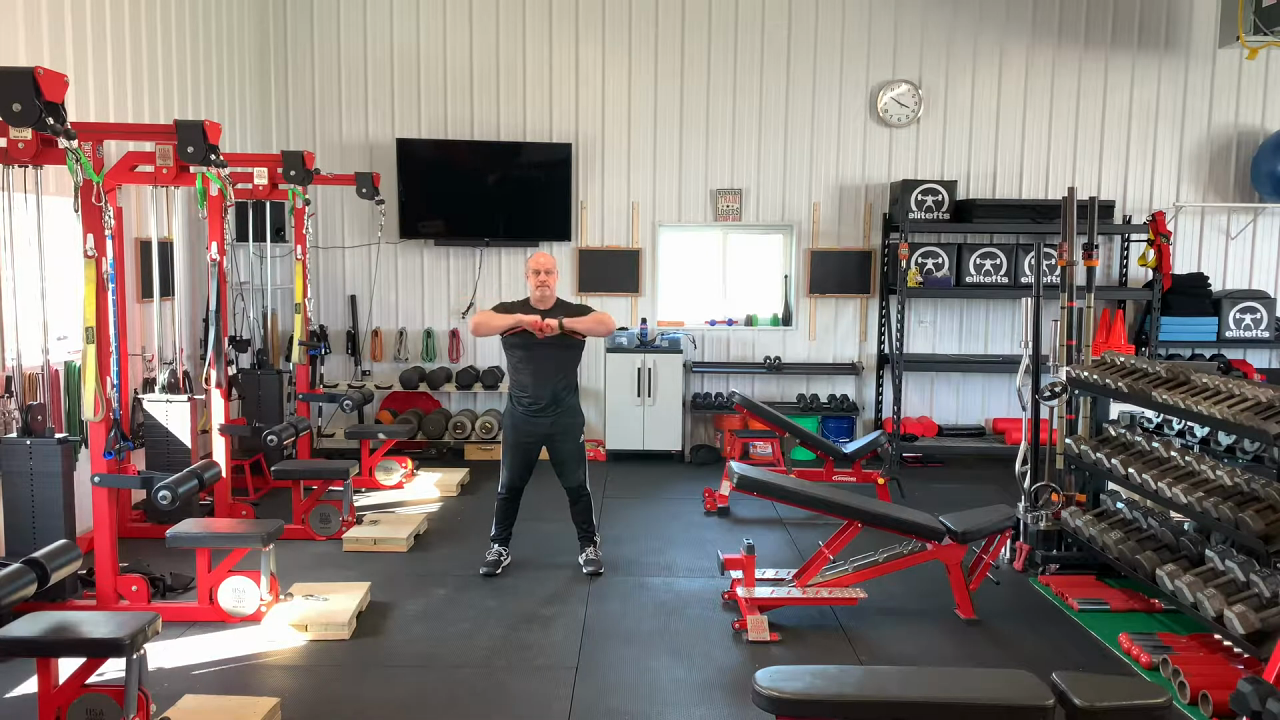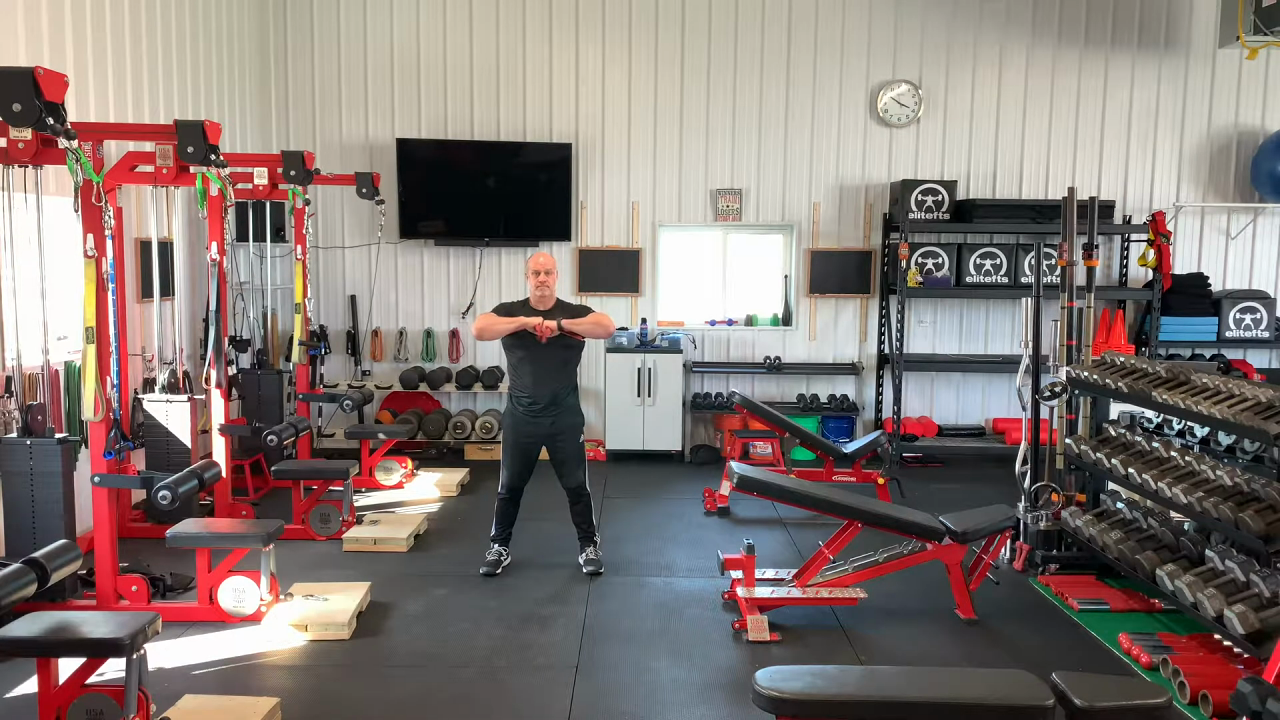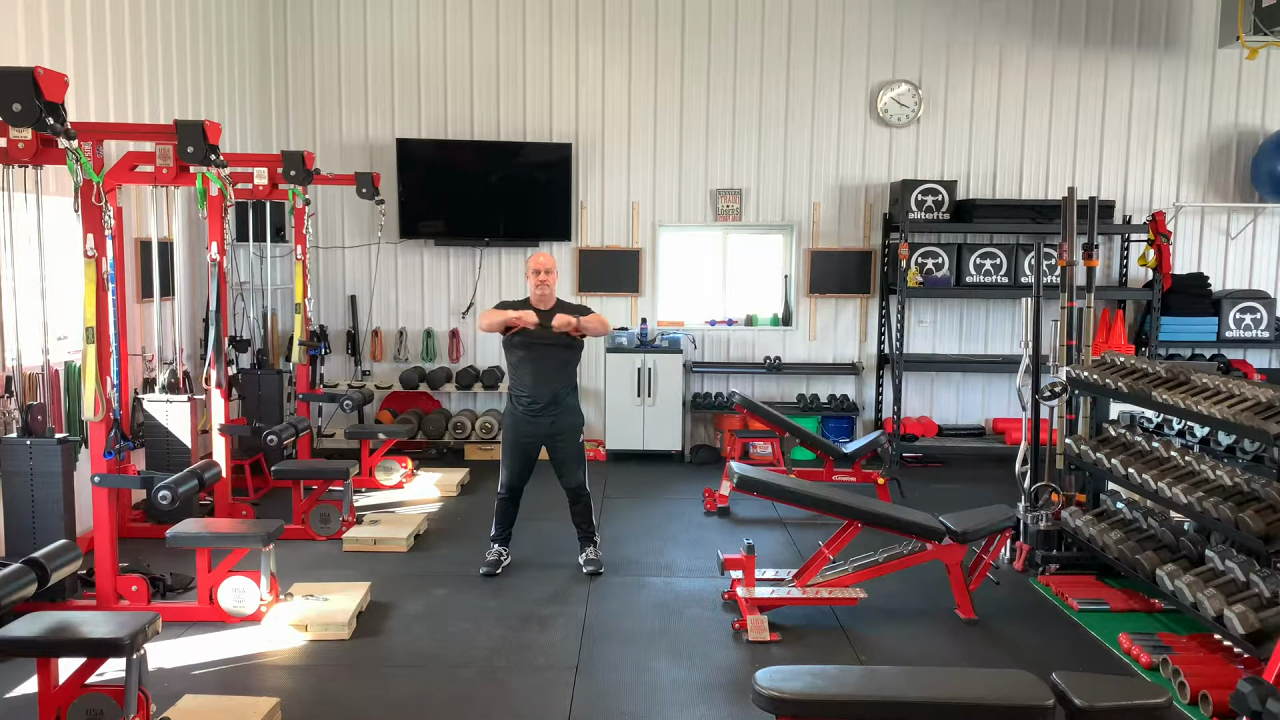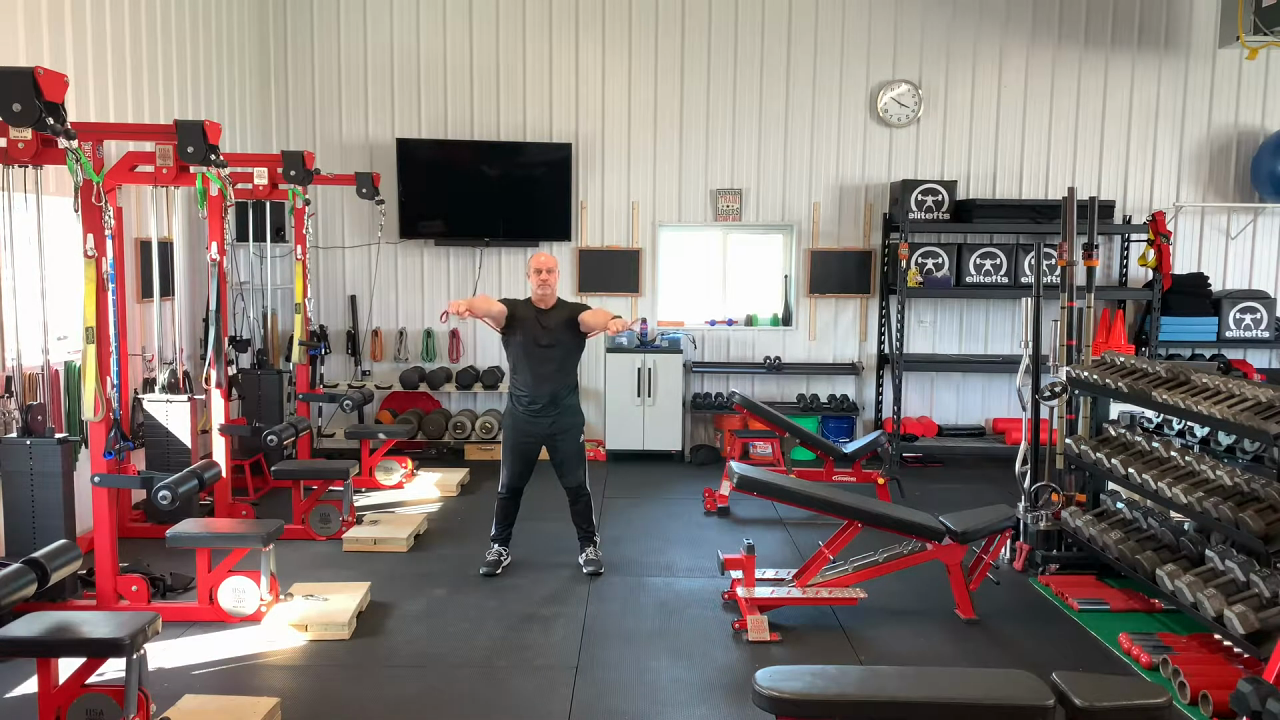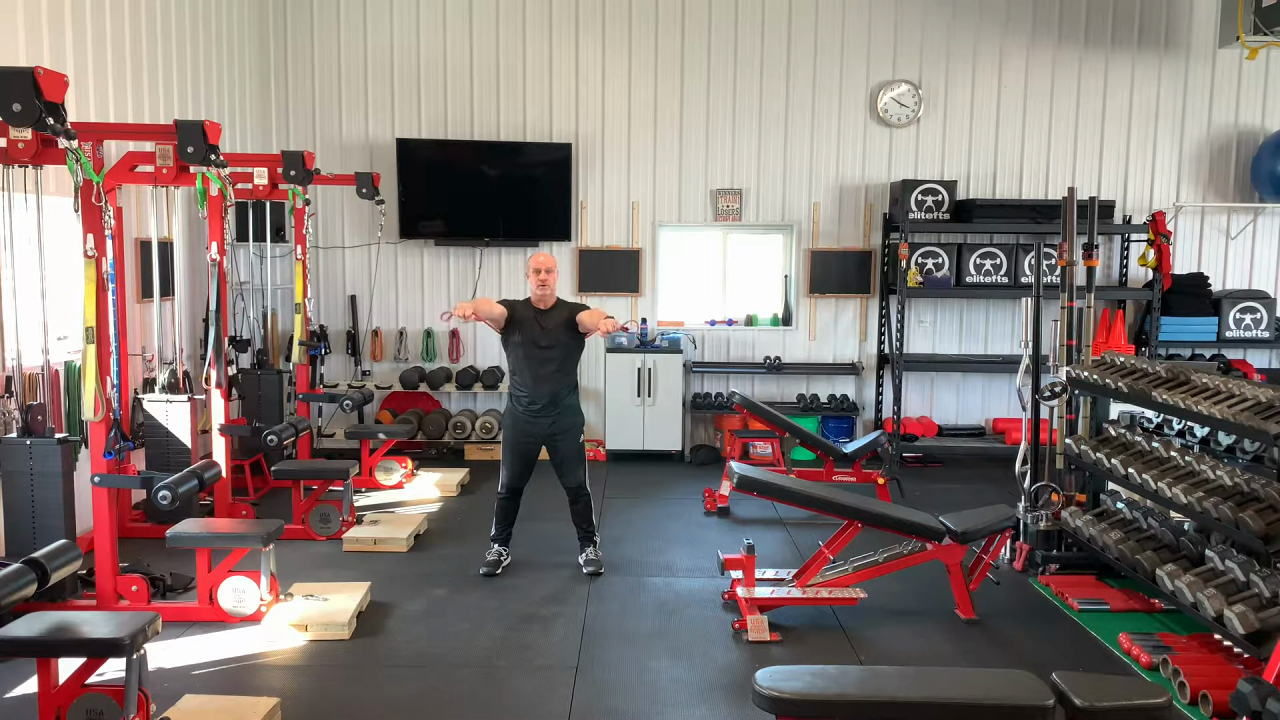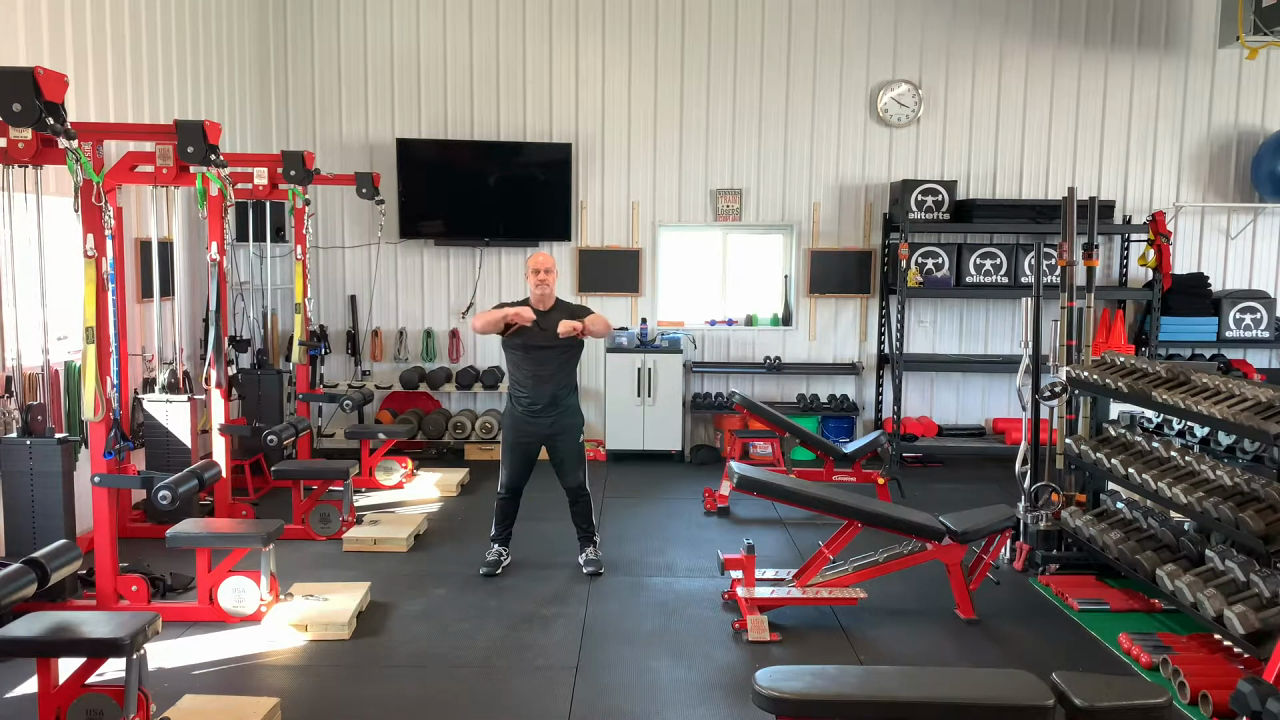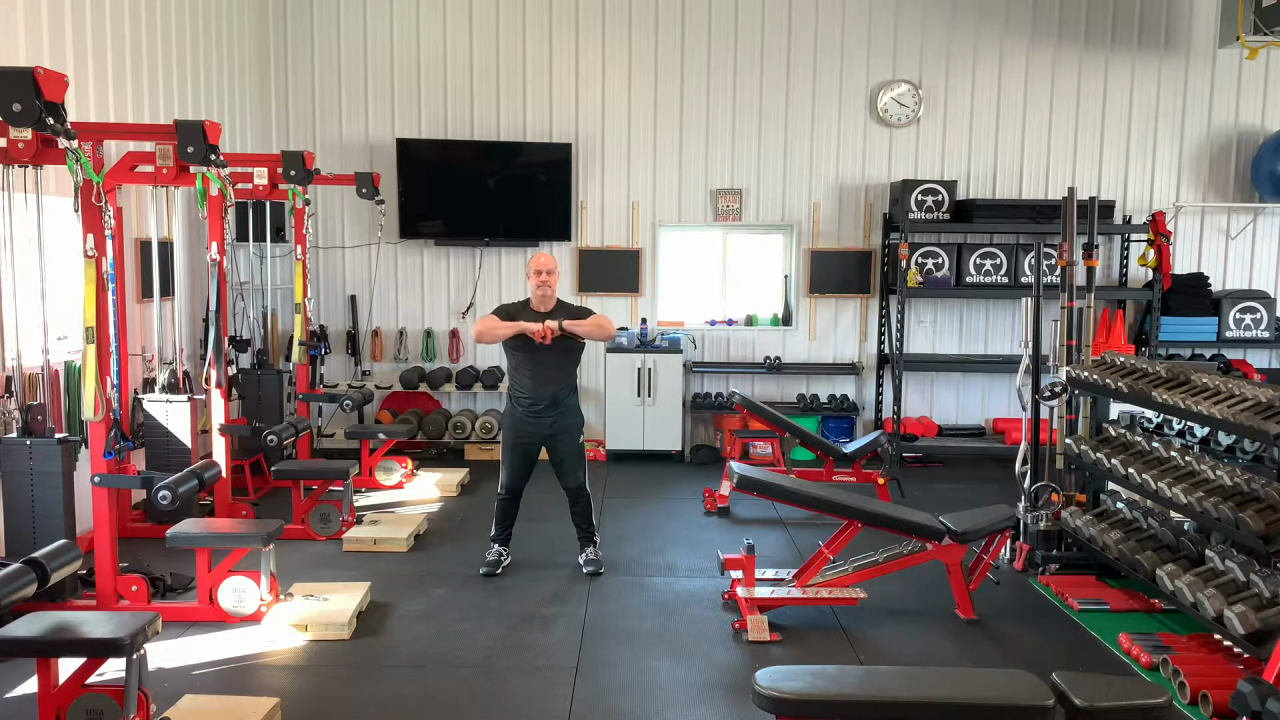
dt=0.3s
person 1, frame 1
left shoulder: (573, 312)
right shoulder: (511, 311)
left elbow: (608, 325)
right elbow: (476, 326)
left wrist: (561, 324)
right wrist: (521, 319)
left hip: (565, 418)
right hip: (521, 418)
left knee: (577, 486)
right knee: (510, 487)
left ankle: (589, 547)
right ankle: (499, 547)
person 1, frame 2
left shoulder: (574, 313)
right shoulder: (510, 312)
left elbow: (607, 327)
right elbow: (478, 330)
left wrist: (560, 325)
right wrist: (524, 322)
left hip: (565, 418)
right hip: (521, 418)
left knee: (577, 487)
right knee: (509, 487)
left ankle: (589, 547)
right ankle: (499, 547)
person 1, frame 3
left shoulder: (573, 311)
right shoulder: (512, 309)
left elbow: (600, 326)
right elbow: (485, 322)
left wrist: (573, 321)
right wrist: (515, 317)
left hip: (565, 417)
right hip: (521, 417)
left knee: (576, 486)
right knee: (509, 487)
left ankle: (589, 547)
right ankle: (499, 548)
person 1, frame 4
left shoulder: (573, 312)
right shoulder: (513, 311)
left elbow: (594, 317)
right elbow: (489, 306)
left wrist: (612, 320)
right wrist: (469, 305)
left hip: (565, 417)
right hip: (521, 417)
left knee: (577, 486)
right knee: (510, 487)
left ankle: (589, 547)
right ankle: (499, 547)
person 1, frame 5
left shoulder: (572, 312)
right shoulder: (513, 311)
left elbow: (591, 317)
right elbow: (490, 308)
left wrist: (605, 320)
right wrist: (470, 306)
left hip: (565, 418)
right hip: (521, 417)
left knee: (576, 486)
right knee: (509, 486)
left ankle: (588, 547)
right ankle: (499, 547)
person 1, frame 6
left shoulder: (573, 311)
right shoulder: (511, 312)
left elbow: (603, 327)
right elbow: (479, 325)
left wrist: (580, 324)
right wrist: (507, 313)
left hip: (565, 417)
right hip: (520, 417)
left knee: (577, 486)
right knee: (509, 487)
left ankle: (589, 547)
right ankle: (499, 548)
person 1, frame 7
left shoulder: (574, 314)
right shoulder: (511, 313)
left elbow: (608, 330)
right elbow: (478, 332)
left wrist: (561, 325)
right wrist: (523, 326)
left hip: (565, 418)
right hip: (520, 418)
left knee: (576, 487)
right knee: (509, 487)
left ankle: (589, 547)
right ankle: (499, 548)
